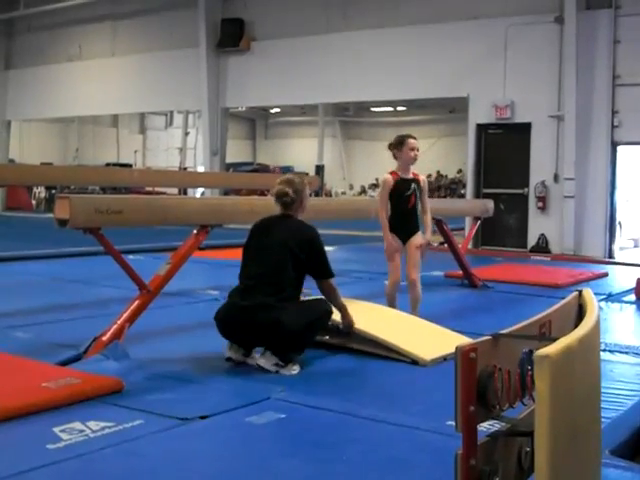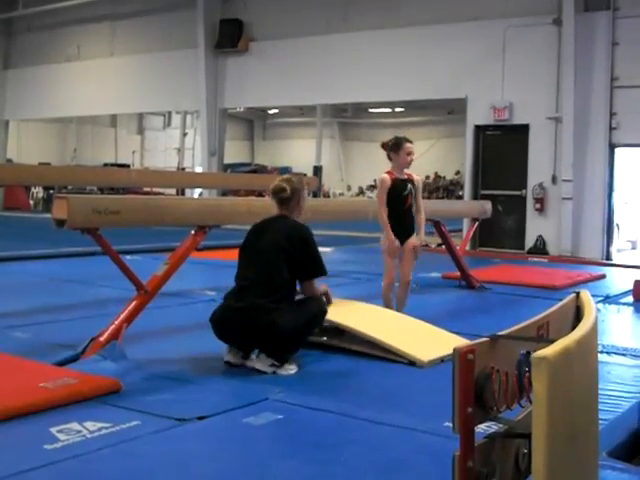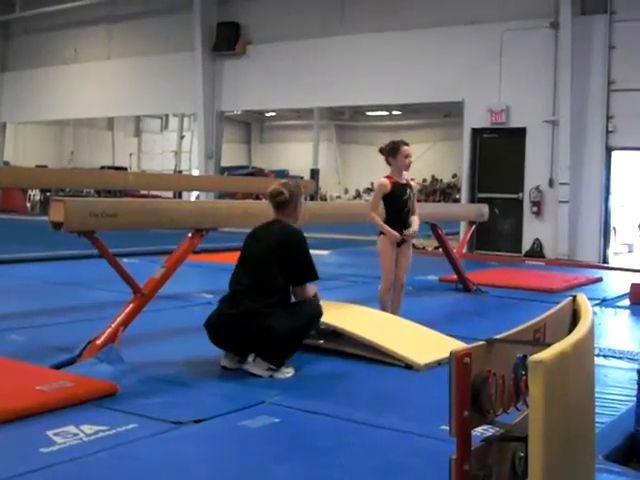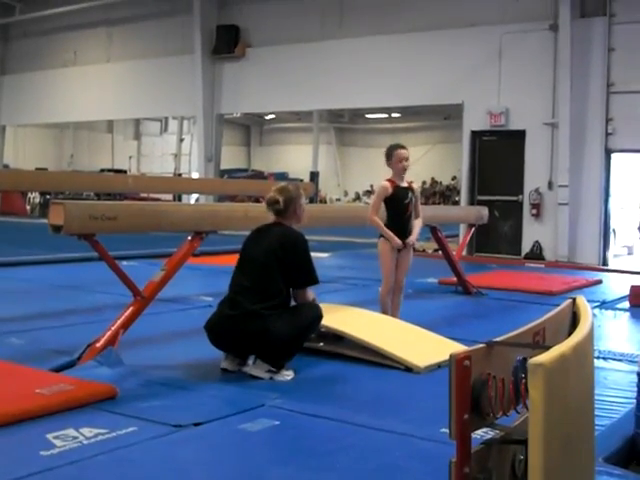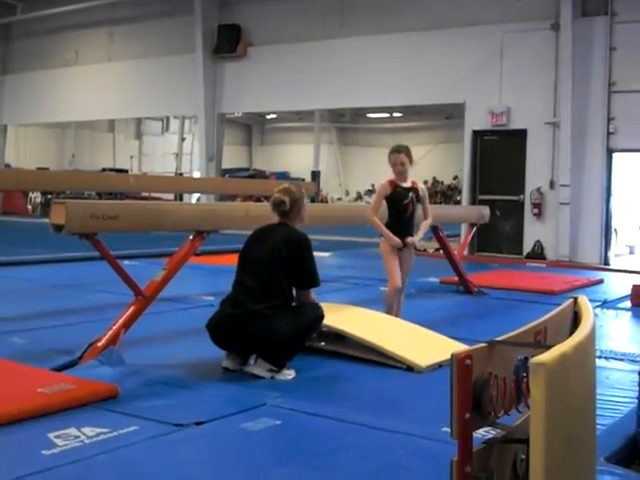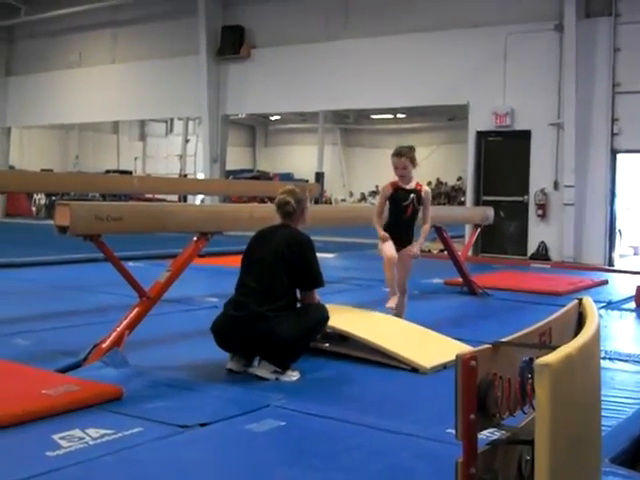
dt=0.3s
person 1, frame 1
left shoulder: (259, 227)
right shoulder: (306, 233)
right elbow: (326, 286)
right wrist: (345, 313)
right hip: (267, 322)
right knee: (322, 310)
left ankle: (241, 347)
right ankle: (277, 356)
person 1, frame 2
left shoulder: (257, 228)
right shoulder: (300, 232)
right elbow: (309, 290)
left wrist: (291, 291)
right wrist: (322, 291)
right hip: (263, 324)
right knee: (316, 307)
left ankle: (239, 350)
right ankle: (272, 358)
person 1, frame 3
left shoulder: (256, 232)
right shoulder: (293, 236)
right elbow: (300, 294)
right wrist: (311, 292)
right hip: (257, 329)
right knee: (312, 309)
left ankle: (236, 354)
right ankle: (267, 361)
person 1, frame 4
left shoulder: (256, 234)
right shoulder: (294, 239)
right elbow: (301, 298)
right wrist: (310, 297)
right hip: (257, 331)
right knee: (312, 312)
left ankle: (236, 357)
right ankle: (268, 363)
person 1, frame 5
left shoulder: (258, 234)
right shoulder: (298, 239)
right elbow: (304, 298)
right wrist: (310, 301)
right hip: (260, 330)
right knee: (314, 312)
left ankle: (238, 355)
right ankle: (269, 362)
person 1, frame 6
left shoulder: (260, 236)
right shoulder: (301, 241)
right elbow: (308, 299)
left wrist: (292, 298)
right wrist: (314, 301)
right hip: (263, 332)
right knee: (319, 313)
left ankle: (242, 357)
right ankle: (273, 364)
person 2, frame 1
left shoulder: (421, 180)
right shoulder: (389, 179)
left elbow: (425, 210)
right elbow: (382, 212)
left wrist: (427, 235)
right wrist: (388, 239)
left hip: (414, 232)
right hip: (394, 232)
left knee: (414, 279)
right knee: (395, 279)
left ankle: (414, 316)
person 2, frame 2
left shoulder: (415, 180)
right shoulder: (386, 179)
left elbow: (419, 211)
right elbow: (381, 211)
left wrist: (420, 236)
right wrist: (390, 238)
left hip: (410, 233)
right hip: (392, 233)
left knee: (406, 280)
right knee: (390, 279)
person 2, frame 3
left shoulder: (410, 184)
right shoulder: (385, 183)
right elbow: (372, 212)
left wrist: (414, 227)
right wrist: (388, 231)
left hip: (405, 238)
right hip: (388, 237)
left knee: (400, 282)
right knee: (388, 282)
person 2, frame 4
left shoulder: (413, 188)
right shoulder: (386, 186)
left elbow: (418, 216)
right elbow: (372, 215)
left wrist: (414, 235)
right wrist: (391, 237)
left hip: (406, 242)
right hip: (388, 241)
left knee: (400, 285)
right knee: (388, 285)
person 2, frame 5
left shoulder: (419, 189)
right shoulder: (387, 187)
left elbow: (428, 218)
right elbow: (372, 215)
left wrist: (417, 237)
right wrist: (389, 236)
left hip: (407, 242)
right hip: (390, 240)
left knee: (402, 286)
right knee: (395, 285)
person 2, frame 6
left shoulder: (424, 191)
right shoulder: (389, 188)
left elbow: (426, 223)
right elbow: (377, 215)
left wrist: (418, 245)
right wrist: (379, 230)
left hip: (407, 242)
right hip: (388, 237)
left knee: (403, 286)
right knee: (390, 257)
right ankle: (393, 294)
